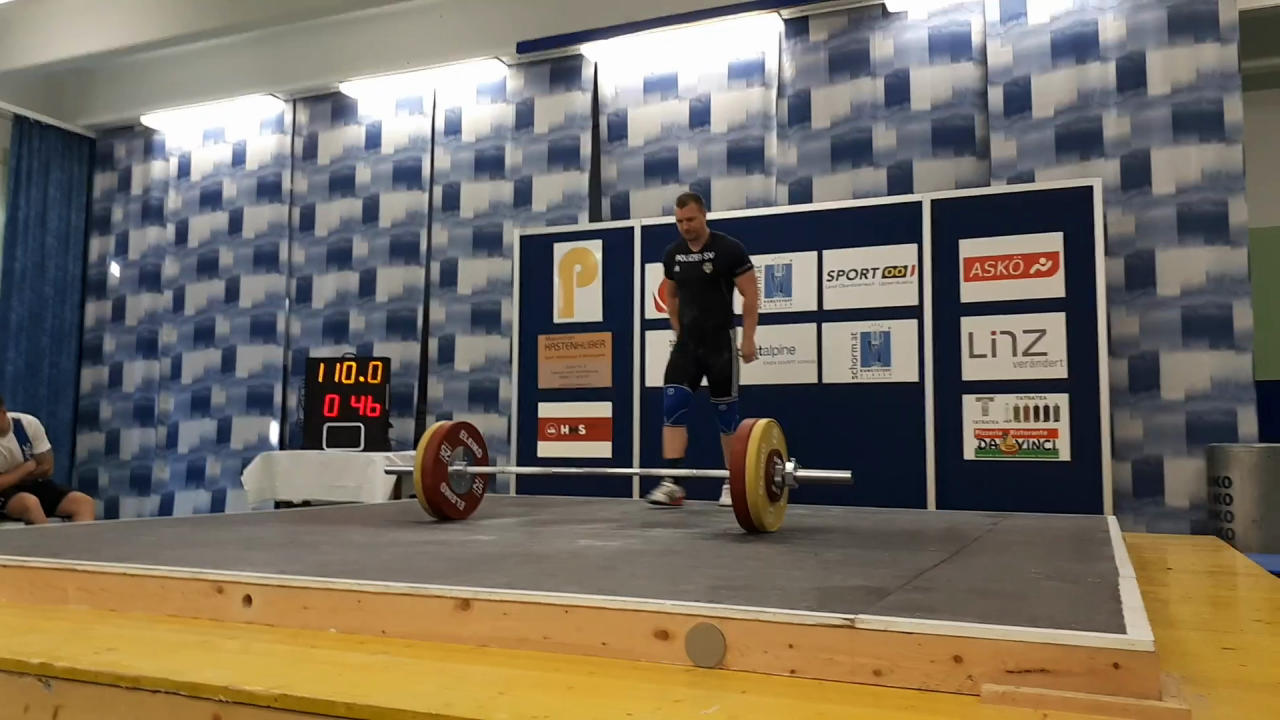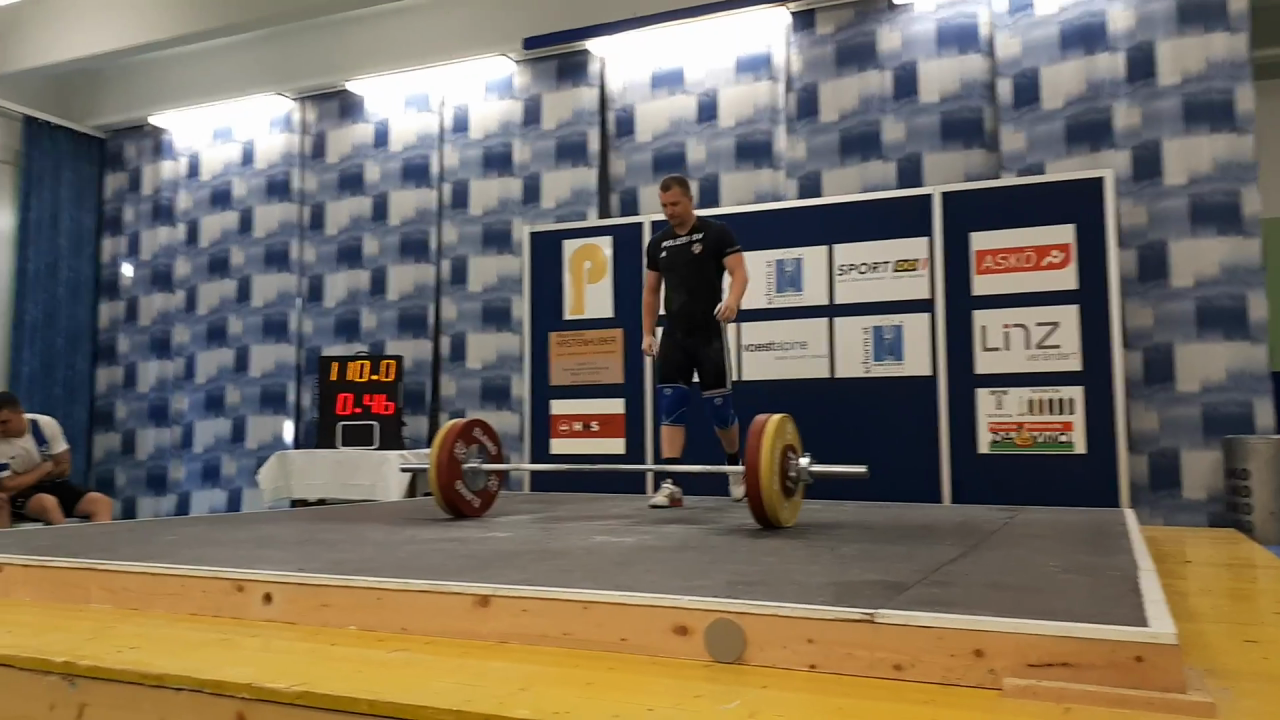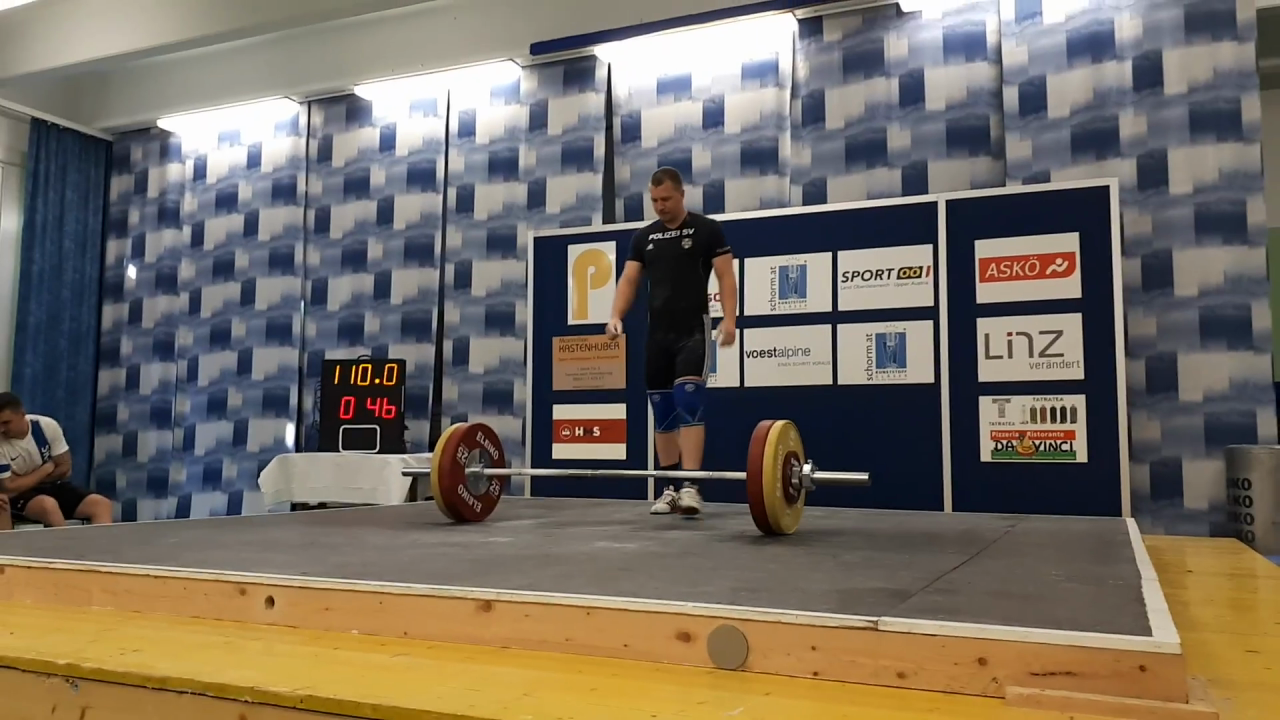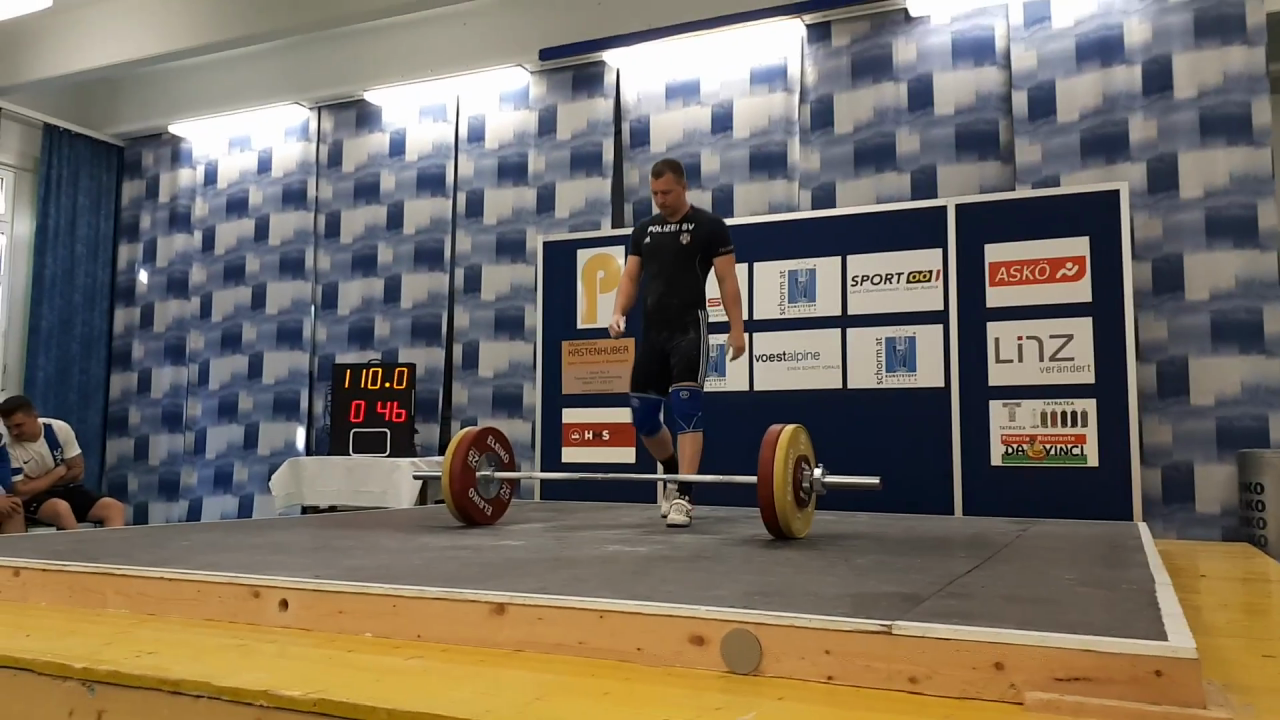
dt=0.3s
person 1, frame 1
left shoulder: (729, 249)
right shoulder: (672, 254)
left elbow: (750, 294)
left wrist: (748, 338)
left hip: (720, 342)
right hip: (687, 342)
left knee: (726, 412)
right knee: (673, 405)
left ankle: (732, 482)
right ankle: (672, 482)
person 1, frame 2
left shoulder: (717, 233)
right shoulder: (658, 243)
left elbow: (739, 273)
right elbow: (651, 290)
left wrist: (732, 301)
right wrist: (648, 332)
left hip: (709, 334)
right hip: (674, 334)
left knee: (718, 405)
right knee: (670, 405)
left ankle: (734, 465)
right ankle: (670, 483)
person 1, frame 3
left shoulder: (707, 229)
right shoulder: (644, 237)
left elbow: (727, 276)
right elbow: (628, 280)
left wrist: (729, 318)
right wrist: (615, 316)
left hip: (693, 330)
right hip: (657, 332)
left knee: (688, 401)
right knee: (662, 410)
left ankle: (690, 487)
right ankle: (670, 489)
person 1, frame 4
left shoulder: (709, 225)
right shoulder: (643, 229)
left elbow: (727, 279)
right elbow: (630, 277)
left wrist: (737, 329)
right wrist: (618, 313)
left hip: (688, 328)
right hip: (652, 331)
left knee: (685, 407)
right knee: (643, 415)
left ankle: (683, 496)
right ankle: (674, 475)
